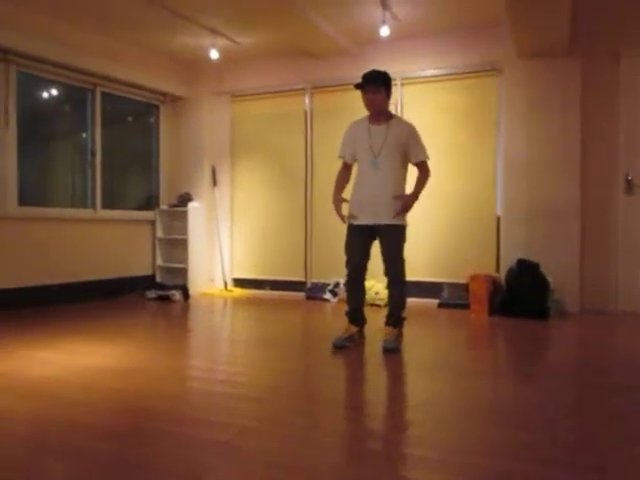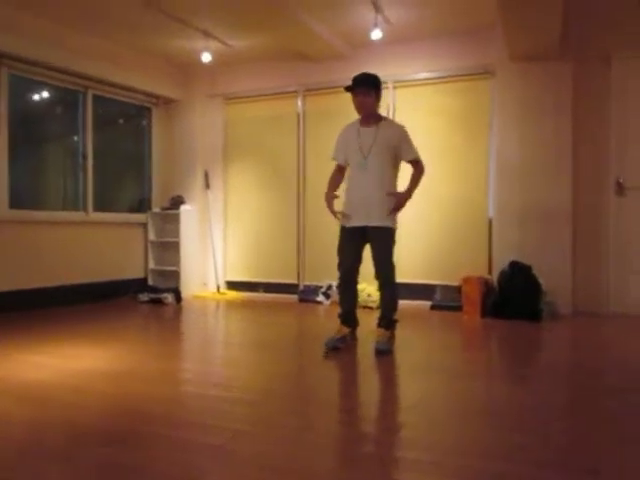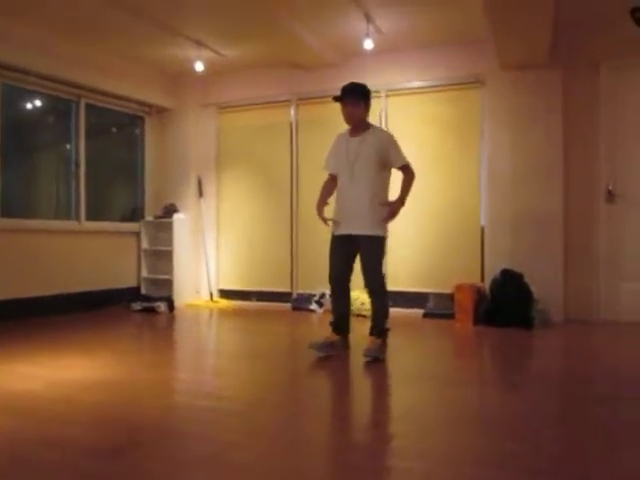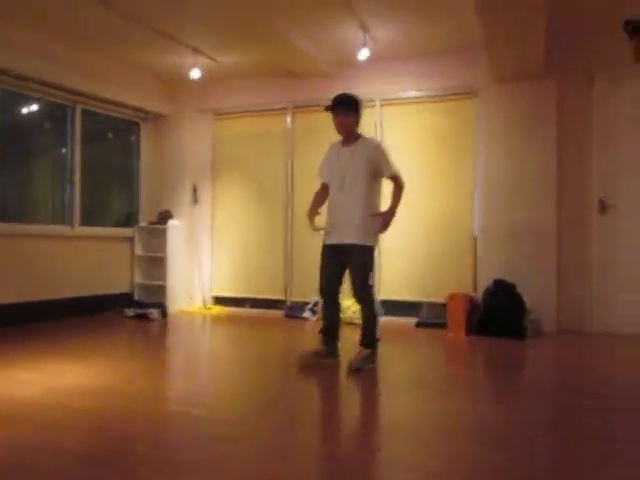
dt=0.1s
person 1, frame 1
left shoulder: (405, 130)
right shoulder: (355, 129)
left elbow: (423, 168)
right elbow: (346, 167)
left wrist: (414, 195)
right wrist: (337, 193)
left hip: (392, 216)
right hip: (359, 214)
left knee: (395, 273)
right knee: (354, 271)
left ankle: (393, 329)
right ankle: (355, 326)
person 1, frame 2
left shoulder: (394, 131)
right shoulder: (347, 132)
left elbow: (418, 166)
left wrist: (407, 193)
right wrist: (330, 192)
left hip: (381, 217)
right hip: (351, 216)
left knee: (384, 274)
right knee: (346, 272)
left ankle: (386, 330)
right ankle: (348, 328)
person 1, frame 3
left shoulder: (382, 139)
right shoulder: (340, 141)
left elbow: (408, 172)
left wrist: (400, 201)
right wrist: (321, 200)
left hip: (372, 226)
right hip: (342, 225)
left knee: (374, 282)
right knee: (337, 280)
left ankle: (378, 339)
right ankle: (339, 335)
person 1, frame 4
left shoulder: (372, 149)
right shoulder: (332, 151)
left elbow: (397, 182)
left wrist: (390, 212)
right wrist: (313, 208)
left hip: (360, 235)
right hip: (333, 234)
left knee: (362, 291)
right knee: (328, 290)
left ankle: (368, 348)
right ankle: (329, 344)
